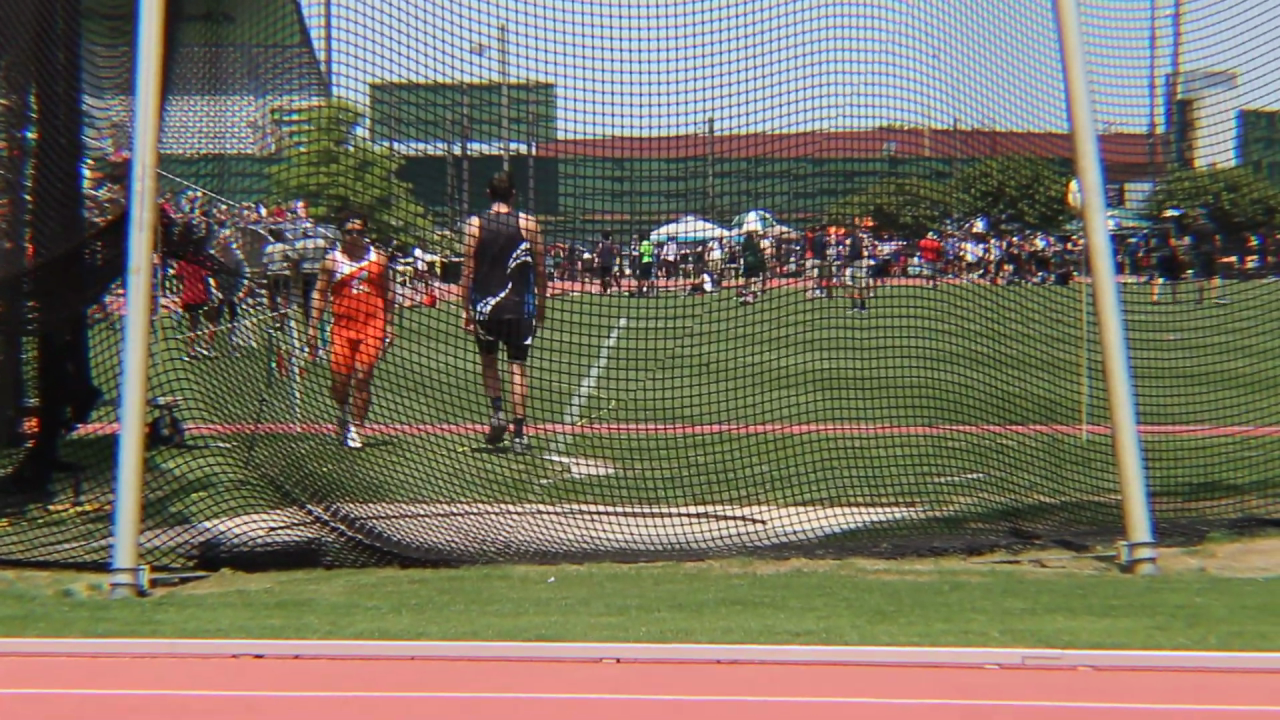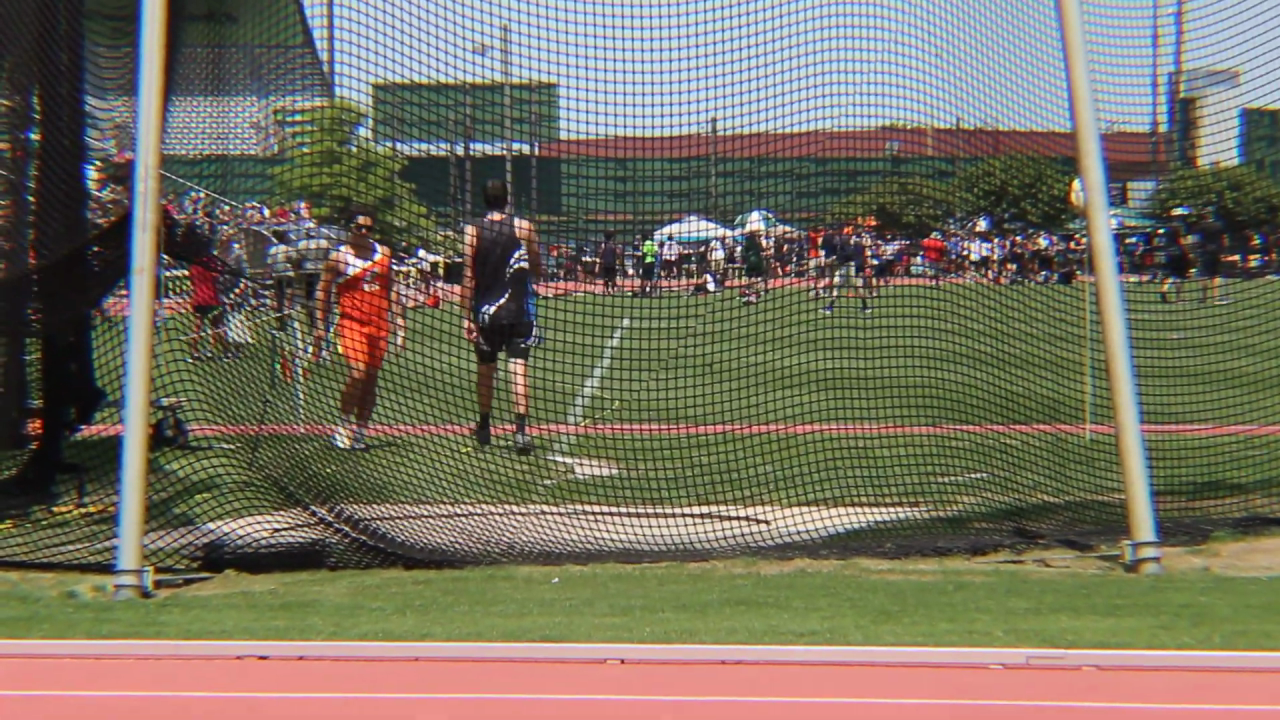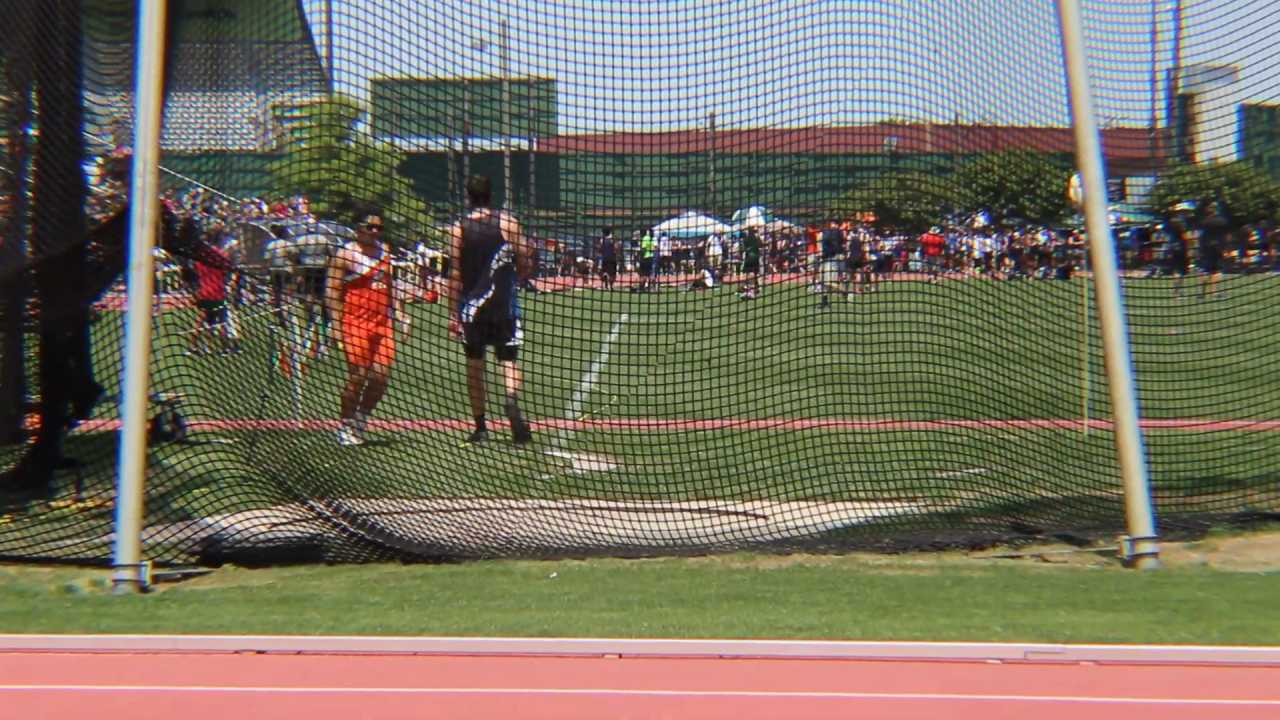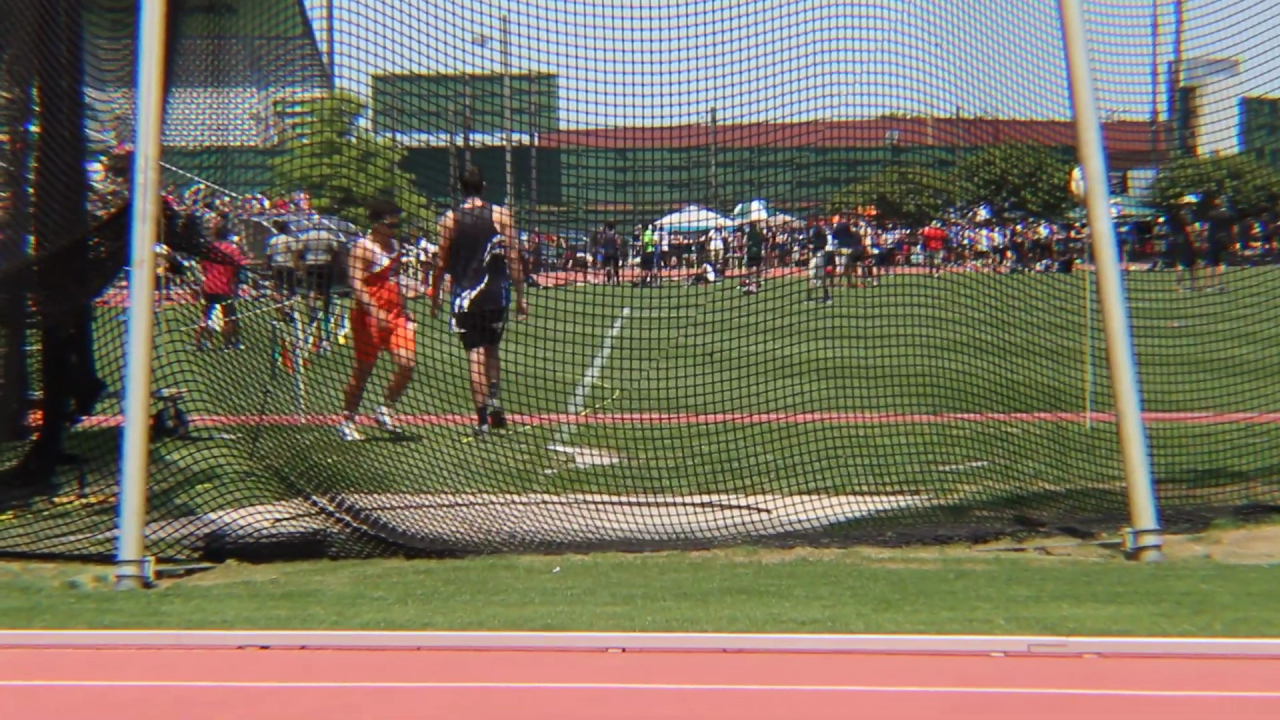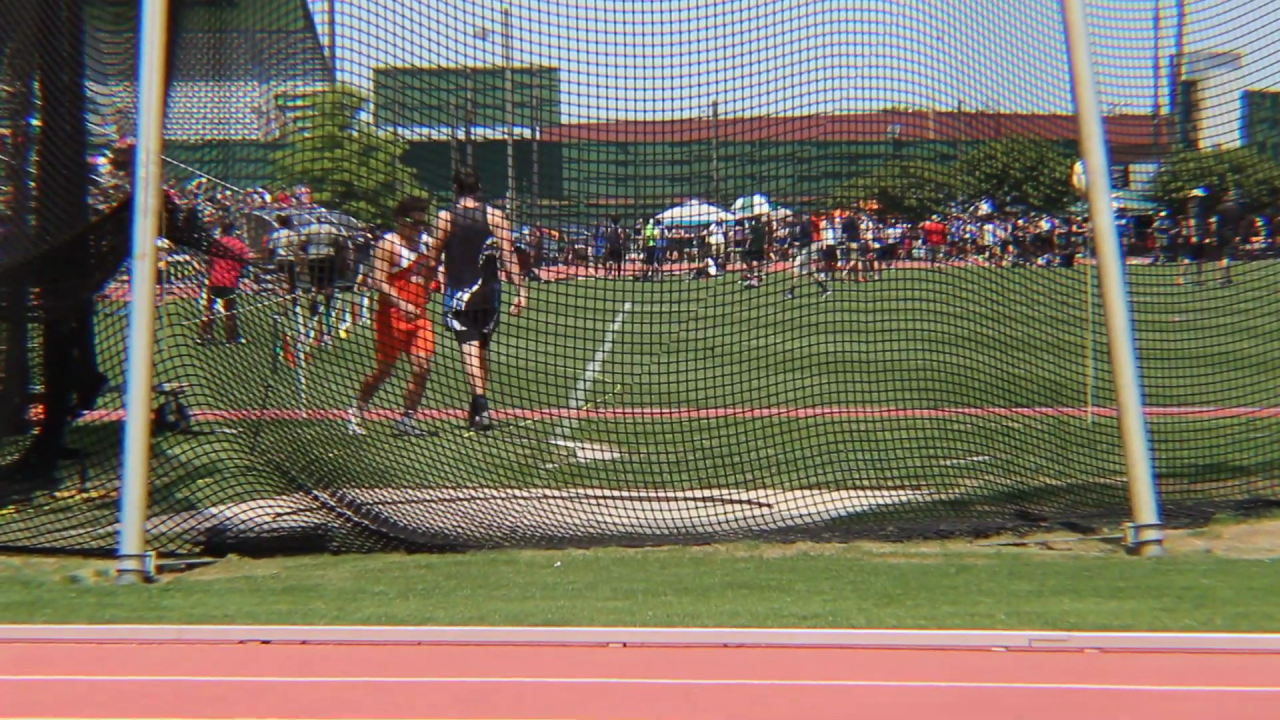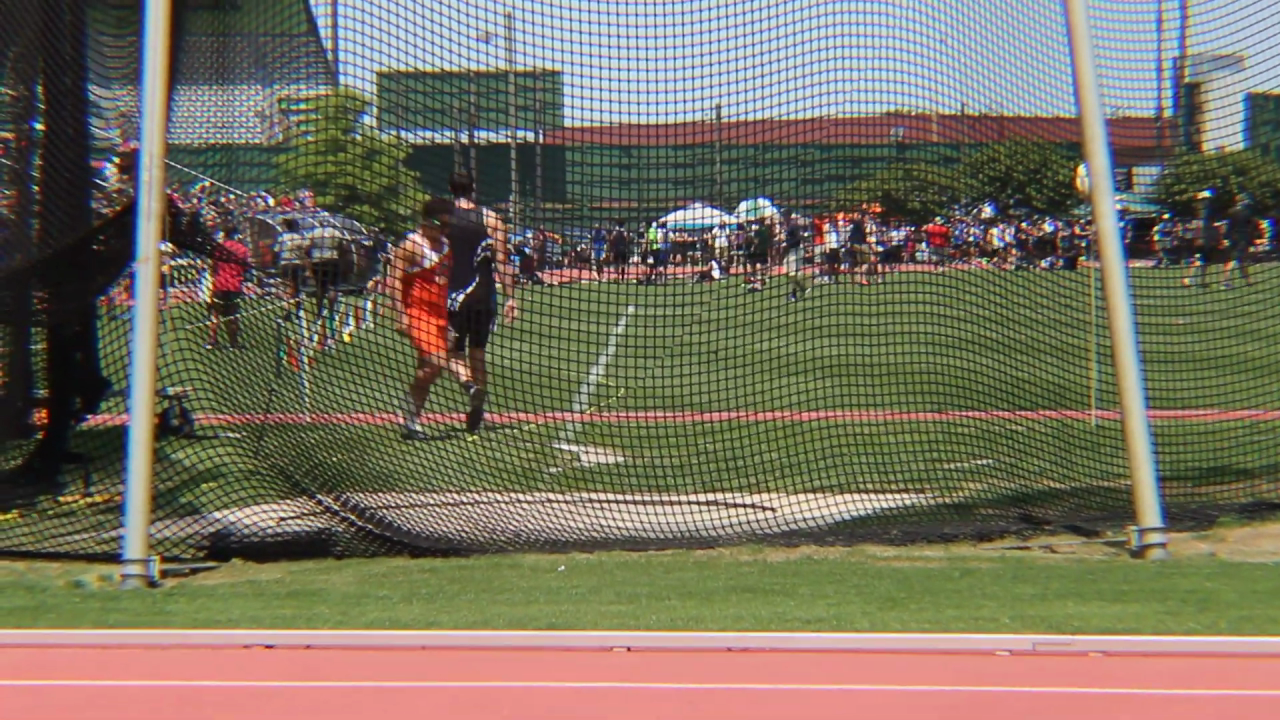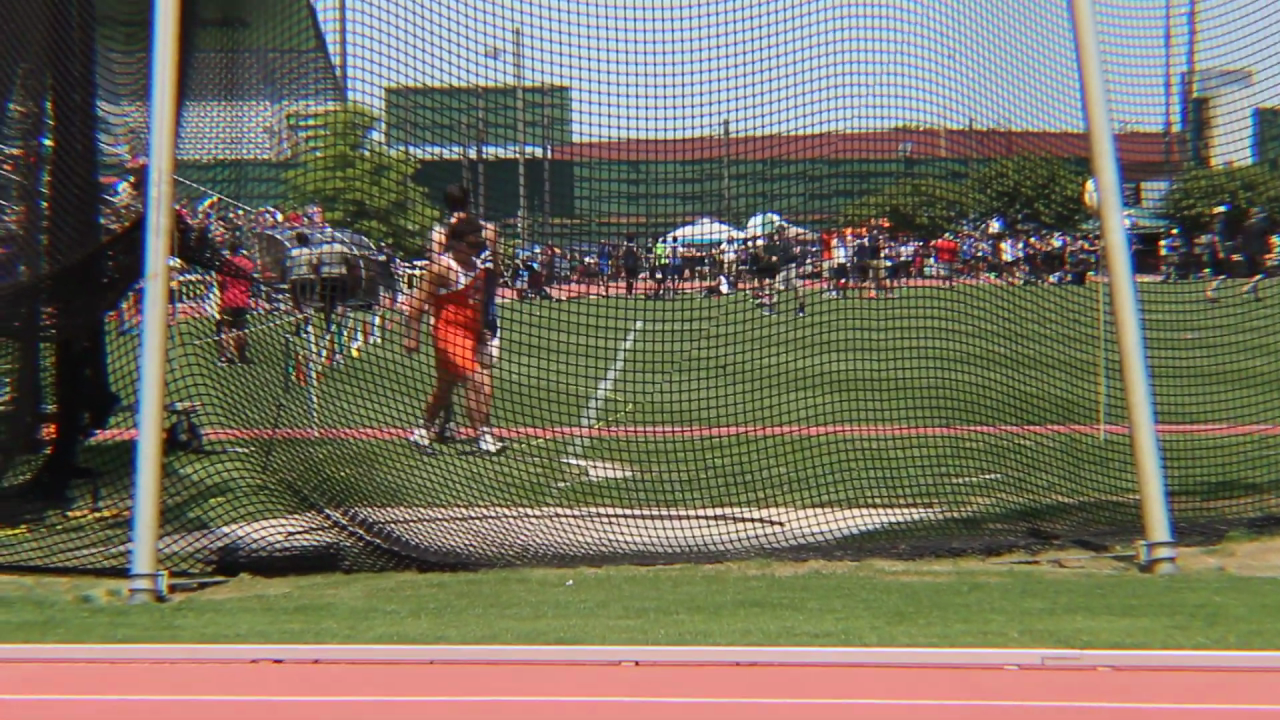
dt=0.2s
person 1, frame 1
left shoulder: (475, 224)
right shoulder: (528, 223)
left elbow: (468, 271)
right elbow: (540, 269)
left wrist: (467, 309)
right wrist: (541, 304)
left hip: (485, 307)
right hip: (520, 307)
left knee: (489, 361)
right knee: (518, 367)
left ankle: (497, 413)
right ankle: (519, 435)
person 1, frame 2
left shoulder: (472, 232)
right shoulder: (523, 227)
left elbow: (469, 278)
right elbow: (537, 268)
left wrist: (467, 317)
left hip: (486, 312)
right hip: (520, 311)
left knee: (486, 369)
right knee: (519, 367)
left ankle: (484, 427)
right ankle: (521, 431)
person 1, frame 3
left shoulder: (459, 228)
right shoulder: (508, 223)
left elbow: (455, 274)
right elbow: (526, 266)
left wrist: (453, 313)
left hip: (471, 308)
right hip: (505, 307)
left knee: (475, 367)
right knee: (508, 362)
left ankle: (480, 427)
right ankle: (512, 401)
person 1, frame 4
left shoulder: (450, 218)
right shoulder: (501, 214)
left elbow: (442, 263)
right elbow: (514, 258)
left wrist: (435, 297)
right wrist: (520, 296)
left hip: (465, 298)
right hip: (497, 296)
left knee: (475, 357)
right knee: (491, 350)
left ankle: (483, 421)
right ankle: (494, 396)
person 1, frame 5
left shoulder: (445, 217)
right shoulder: (496, 216)
left elbow: (433, 259)
right elbow: (508, 257)
right wrist: (520, 291)
left hip: (459, 295)
right hip: (488, 295)
left knee: (470, 352)
right knee: (481, 351)
left ankle: (482, 408)
right ankle: (477, 409)
person 1, frame 6
right shoulder: (491, 218)
right elbow: (501, 261)
right wrist: (510, 297)
left hip: (455, 298)
right hip: (484, 298)
left knee: (456, 354)
right knee: (478, 355)
left ankle: (473, 390)
right ankle: (476, 413)
person 1, frame 7
left shoulder: (439, 232)
right shoulder: (488, 230)
right elbow: (496, 271)
right hip: (483, 309)
right knee: (482, 367)
left ankle: (447, 421)
person 2, frame 1
left shoulder: (379, 258)
right shoulder: (331, 260)
left elbow: (388, 292)
right elbow: (319, 294)
left wrist: (387, 326)
right wrist: (313, 326)
left hip: (372, 327)
right hip: (342, 327)
left knee: (361, 378)
right knee: (339, 381)
left ankle: (355, 430)
right ankle: (344, 412)
person 2, frame 2
left shoulder: (384, 254)
right shoulder: (337, 257)
left elbow: (391, 288)
right elbow: (323, 292)
left wrist: (398, 318)
right wrist: (319, 326)
left hip: (379, 325)
right hip: (351, 325)
left knee: (370, 380)
right knee: (357, 375)
left ankle: (360, 430)
right ankle: (344, 425)
person 2, frame 3
left shoulder: (384, 251)
right shoulder: (345, 255)
right elbow: (332, 291)
left wrist: (399, 313)
right wrist: (337, 323)
left hip: (382, 323)
right hip: (356, 324)
left knee: (381, 377)
right knee: (358, 376)
left ankle: (361, 417)
right ankle: (346, 426)
person 2, frame 4
left shoulder: (394, 246)
right shoulder: (362, 249)
right elbow: (356, 284)
left wrist: (405, 311)
right wrist: (374, 310)
left hip: (396, 318)
right hip: (371, 319)
left knee: (407, 364)
right knee: (363, 372)
left ankle: (386, 409)
right ankle: (348, 421)
person 2, frame 5
left shoulder: (419, 243)
right shoulder: (387, 245)
right elbow: (378, 282)
right wrist: (401, 304)
left hip: (419, 317)
right hip: (392, 317)
left knee: (422, 368)
right knee: (384, 370)
left ankle: (407, 418)
right ankle: (358, 410)
person 2, frame 6
left shoulder: (444, 244)
right shoulder: (411, 245)
right elbow: (394, 280)
left wrist: (452, 310)
right wrist: (400, 315)
left hip: (440, 315)
right hip: (418, 314)
left knee: (430, 366)
right knee: (434, 364)
left ankle: (413, 418)
right ankle: (411, 407)
person 2, frame 7
left shoulder: (475, 265)
right shoulder: (441, 266)
right elbow: (419, 302)
left wrist: (483, 330)
right wrist: (412, 335)
left hip: (470, 334)
right hip: (451, 334)
left knee: (446, 387)
right knee: (476, 383)
left ankle: (422, 433)
right ankle: (483, 436)
